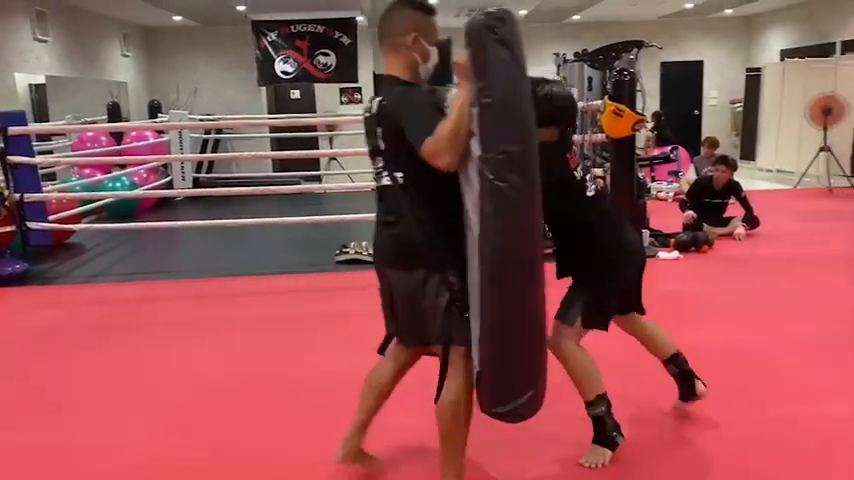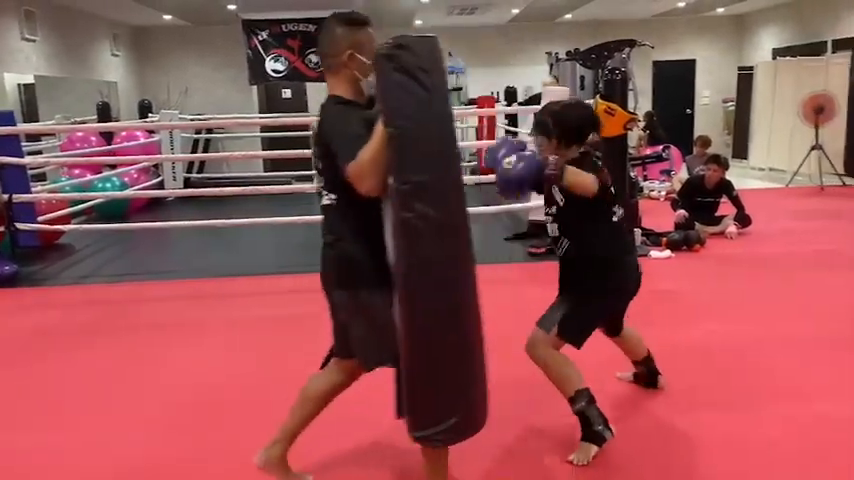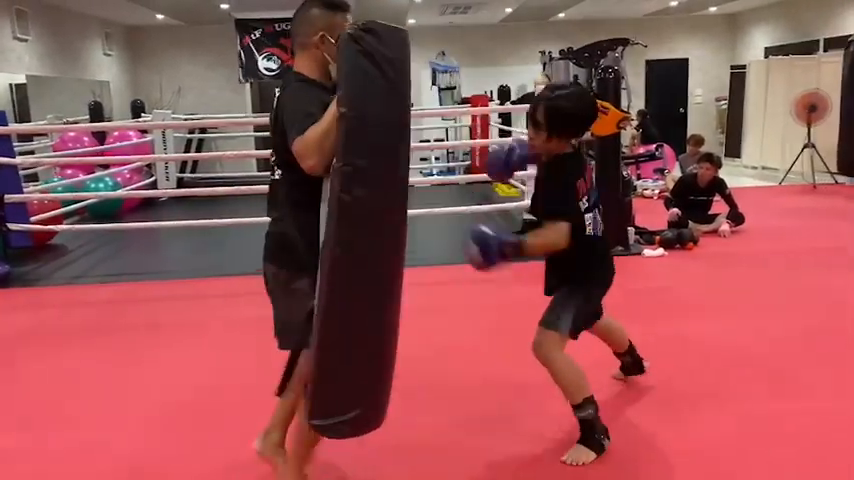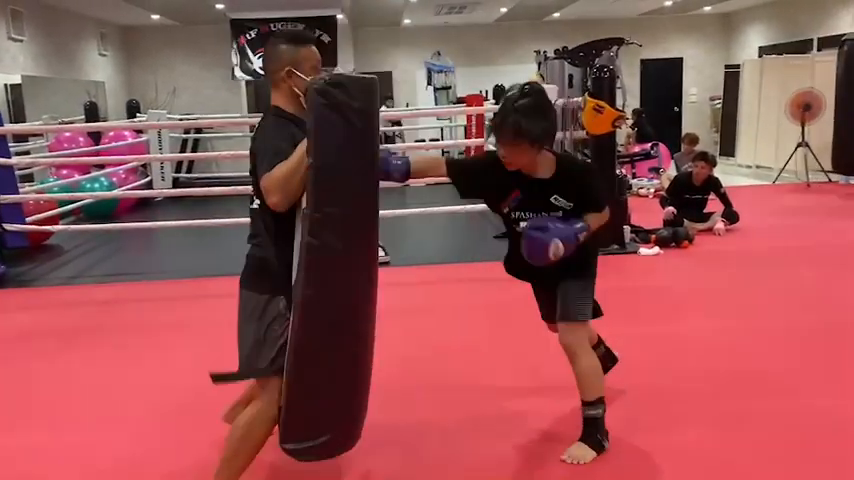
dt=0.2s
person 1, frame 1
left shoulder: (390, 100)
right shoulder: (412, 100)
right elbow: (444, 156)
right wrist: (466, 88)
left hip: (398, 247)
right hip: (427, 253)
left knee: (405, 348)
right knee: (461, 360)
person 1, frame 2
left shoulder: (341, 116)
right shoulder: (345, 119)
left elbow: (372, 178)
right elbow: (368, 181)
right wrist: (389, 117)
left hip: (350, 265)
right hip: (368, 271)
left knee: (347, 365)
person 1, frame 3
left shoulder: (313, 93)
right shoulder: (302, 96)
left elbow: (326, 157)
right elbow: (312, 159)
left hip: (305, 248)
right hip: (302, 253)
left knee: (308, 353)
left ankle: (274, 438)
person 1, frame 4
left shoulder: (294, 127)
right shoulder: (275, 131)
left elbow: (310, 190)
right elbow: (277, 195)
left hip: (292, 272)
right hip: (277, 281)
left knee: (285, 374)
right knee: (275, 395)
left ankle: (238, 411)
person 2, frame 1
left shoulder: (545, 157)
right shoulder: (558, 145)
left hip: (601, 258)
right hip: (623, 247)
left knee: (564, 339)
right knee: (631, 317)
left ankle: (606, 430)
right ankle: (688, 381)
person 2, frame 2
left shoulder: (581, 166)
right shoulder: (574, 162)
left elbow: (590, 187)
left wrist: (549, 169)
left hip: (600, 276)
right hip: (617, 269)
left knee: (541, 345)
right knee: (611, 328)
left ankle: (594, 426)
right ankle: (649, 372)
person 2, frame 3
left shoulder: (559, 177)
right shoulder: (567, 156)
left elbow: (558, 235)
left wrist: (507, 246)
right wrist: (514, 154)
left hip: (581, 273)
right hip: (588, 264)
left knee: (547, 345)
right knee: (591, 321)
left ankle: (595, 432)
right ankle: (632, 361)
person 2, frame 4
left shoulder: (576, 171)
right shoulder: (491, 168)
left elbow: (601, 213)
right elbow: (441, 166)
left wrist: (572, 232)
right wrist: (398, 165)
left hip: (573, 263)
right hip: (533, 261)
left knee: (573, 340)
right knee: (559, 323)
left ankle: (594, 431)
right ankle: (602, 357)
